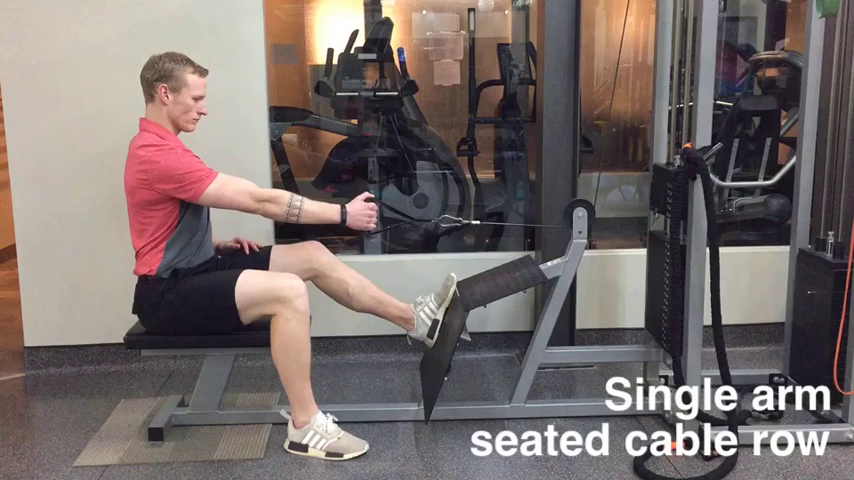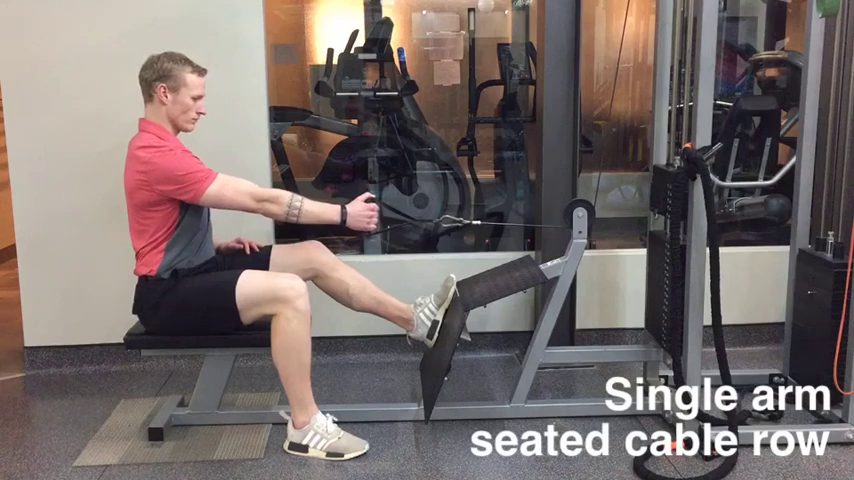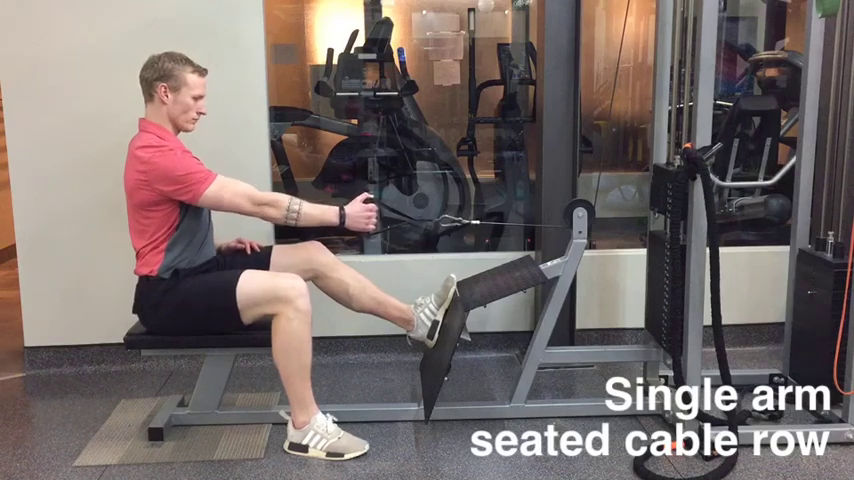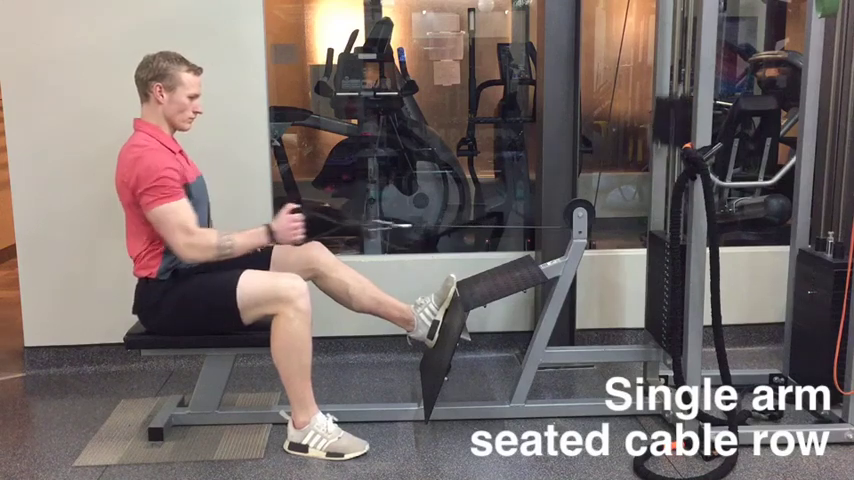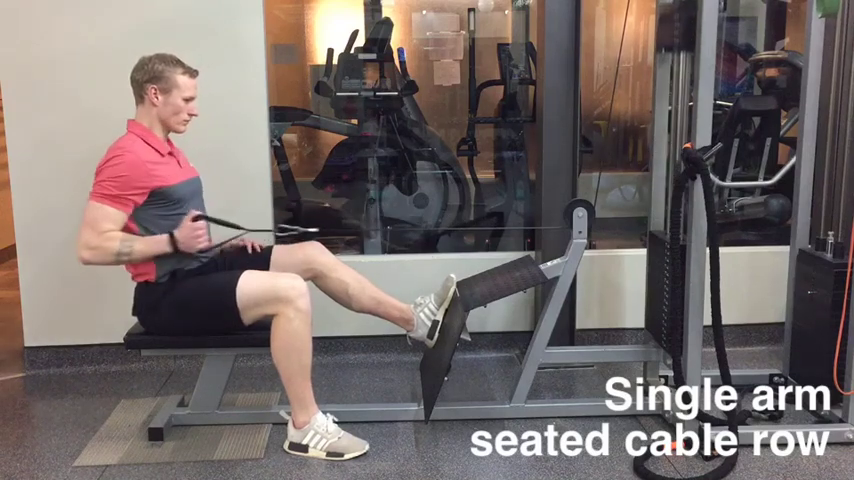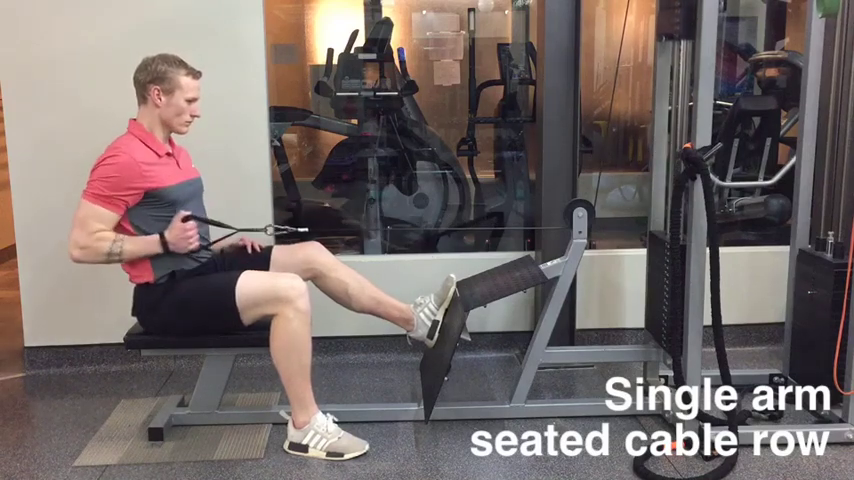
dt=0.4s
person 1, frame 1
left shoulder: (159, 145)
right shoulder: (158, 156)
right elbow: (258, 200)
left wrist: (219, 244)
right wrist: (342, 213)
left hip: (193, 270)
right hip: (168, 293)
left knee: (313, 256)
right knee: (289, 292)
left ankle: (414, 320)
right ankle: (305, 426)
person 1, frame 2
left shoulder: (158, 146)
right shoulder: (158, 156)
right elbow: (260, 200)
left wrist: (218, 245)
right wrist: (343, 214)
left hip: (193, 271)
right hip: (168, 294)
left knee: (312, 255)
right knee: (290, 292)
left ankle: (414, 319)
right ankle: (305, 427)
person 1, frame 3
left shoulder: (158, 145)
right shoulder: (159, 156)
right elbow: (259, 202)
left wrist: (221, 246)
right wrist: (341, 215)
left hip: (194, 269)
right hip: (169, 293)
left knee: (312, 255)
right knee: (290, 291)
left ankle: (414, 320)
right ankle: (305, 426)
person 1, frame 4
left shoulder: (161, 146)
right shoulder: (147, 156)
right elbow: (190, 247)
left wrist: (242, 241)
right wrist: (268, 234)
left hip: (193, 274)
right hip: (168, 293)
left knee: (312, 255)
right knee: (290, 292)
left ankle: (415, 320)
right ankle: (305, 427)
person 1, frame 5
left shoulder: (165, 149)
right shoulder: (128, 159)
right elbow: (91, 246)
left wrist: (223, 245)
right wrist: (173, 241)
left hip: (201, 269)
right hip: (168, 294)
left knee: (311, 254)
right knee: (290, 292)
left ankle: (414, 321)
right ankle: (305, 426)
person 1, frame 6
left shoulder: (171, 150)
right shoulder: (125, 160)
right elbow: (83, 245)
left wrist: (223, 245)
right wrist: (165, 242)
left hip: (199, 268)
right hip: (166, 294)
left knee: (310, 254)
right knee: (289, 290)
left ankle: (415, 320)
right ankle: (305, 426)
